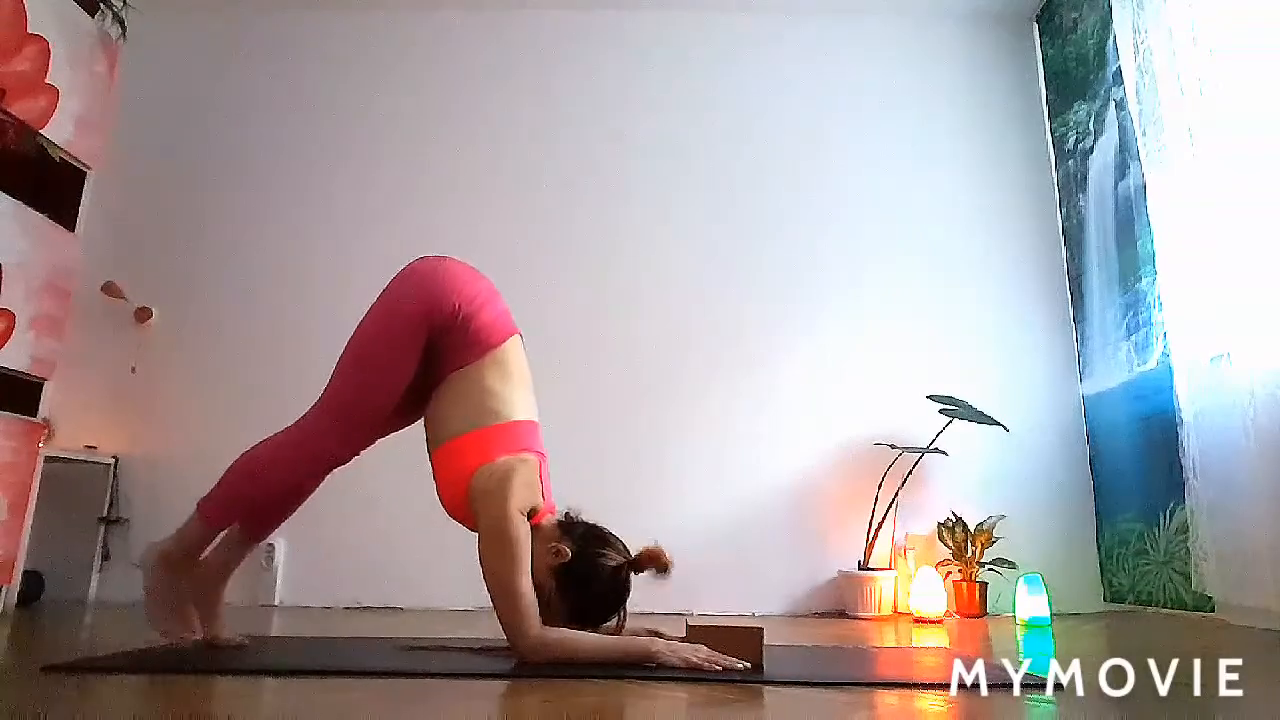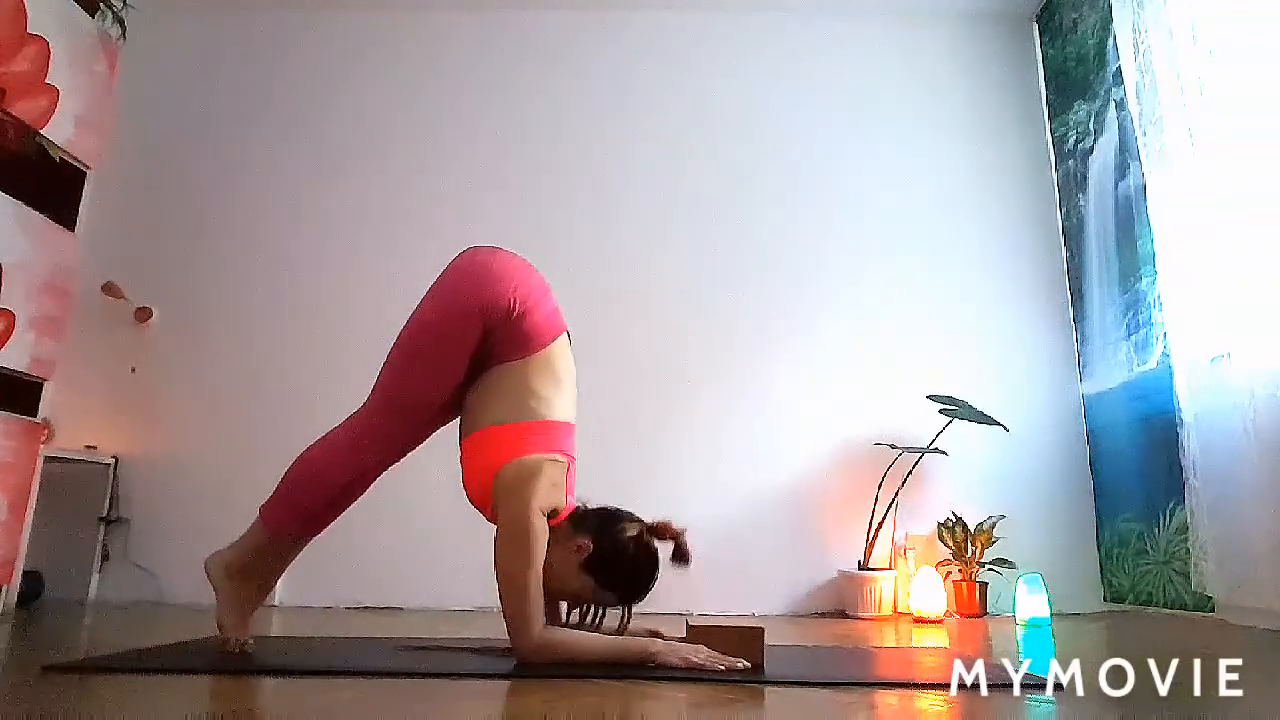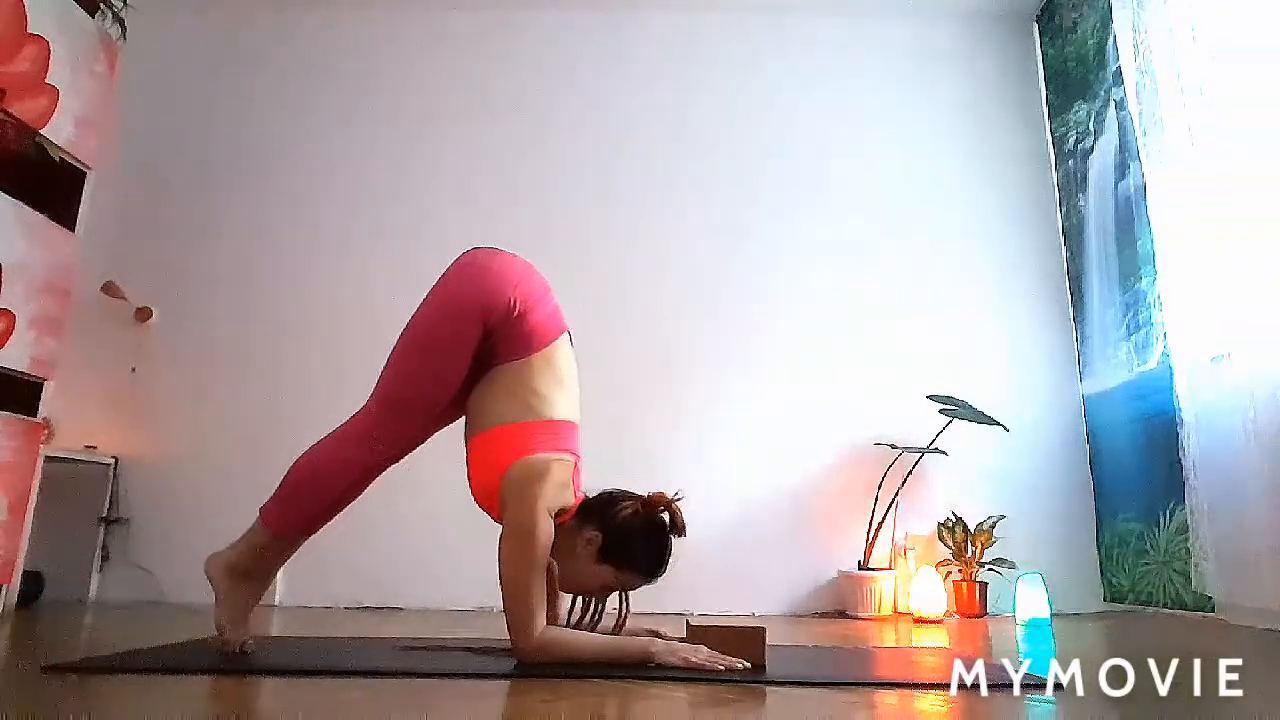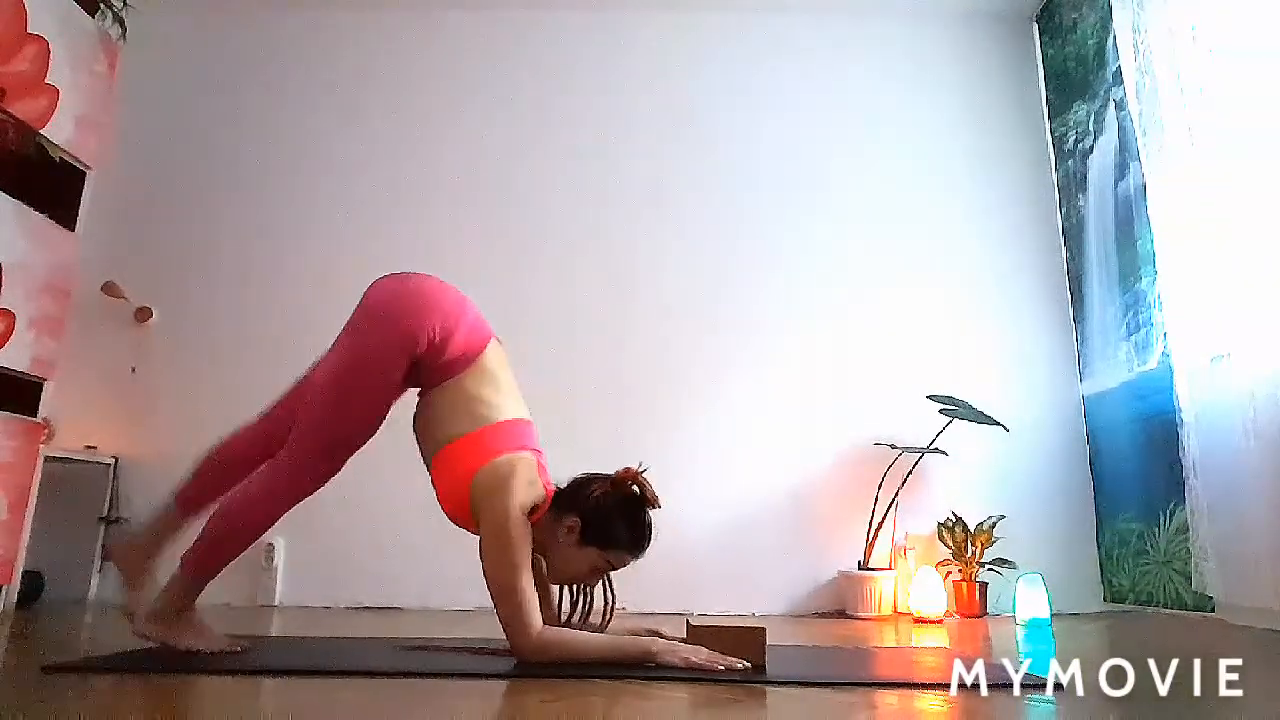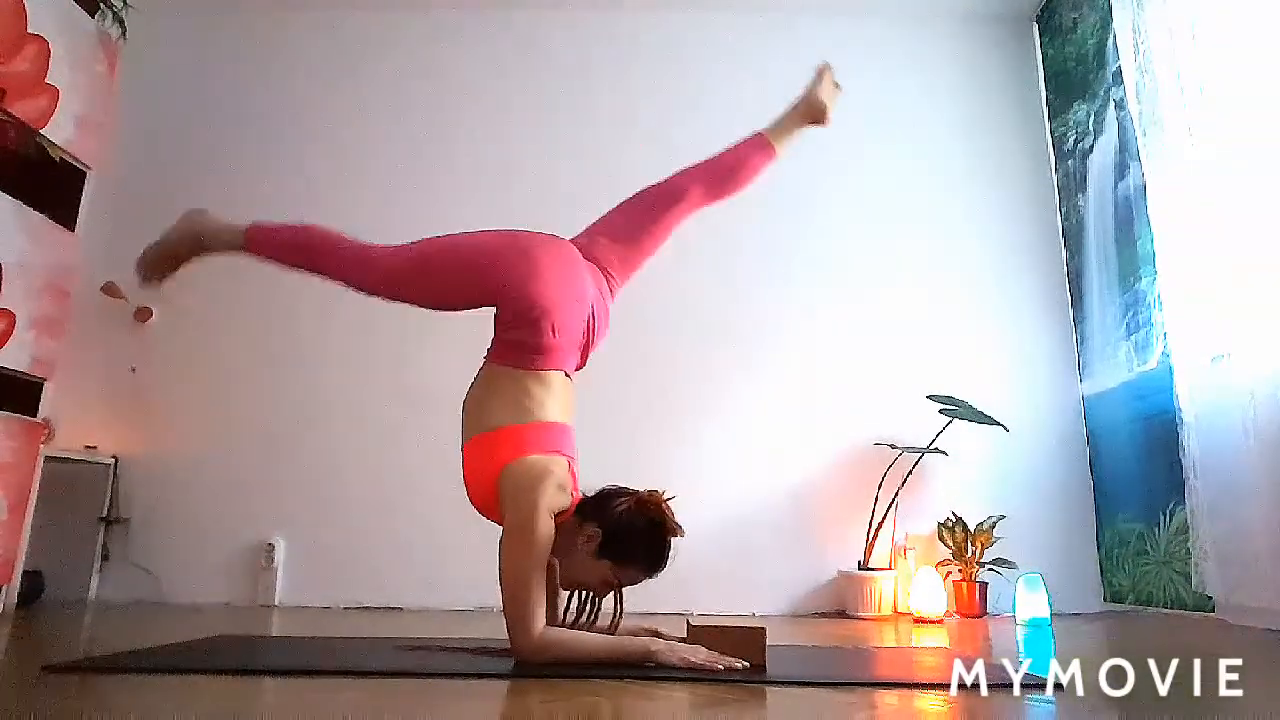
dt=1s
person 1, frame 1
right shoulder: (507, 497)
right elbow: (529, 641)
left wrist: (619, 631)
right wrist: (646, 648)
left hip: (451, 331)
right hip: (437, 304)
left knee: (331, 447)
right knee: (323, 438)
left ankle: (209, 576)
right ankle: (176, 556)
person 1, frame 2
right shoulder: (531, 498)
right elbow: (530, 643)
left wrist: (623, 634)
right wrist: (648, 649)
left hip: (501, 317)
left knee: (378, 445)
right knee: (373, 437)
left ankle: (255, 572)
right ankle: (242, 562)
person 1, frame 3
right shoulder: (539, 498)
right elbow: (530, 642)
left wrist: (626, 635)
right wrist: (648, 649)
left hip: (501, 320)
left knee: (381, 444)
left ankle: (254, 569)
right ankle: (243, 562)
person 1, frame 4
left shoulder: (536, 499)
right shoulder: (512, 498)
left elbow: (540, 625)
right elbow: (530, 642)
left wrist: (626, 638)
right wrist: (647, 647)
left hip: (422, 321)
right hip: (409, 318)
left knee: (284, 432)
right knee: (298, 464)
left ankle: (151, 536)
right ankle: (172, 604)
person 1, frame 5
right shoulder: (536, 502)
right elbow: (529, 640)
right wrist: (646, 645)
left hip: (571, 291)
right hip: (539, 284)
left knee: (685, 193)
right knee: (363, 264)
left ankle: (796, 117)
